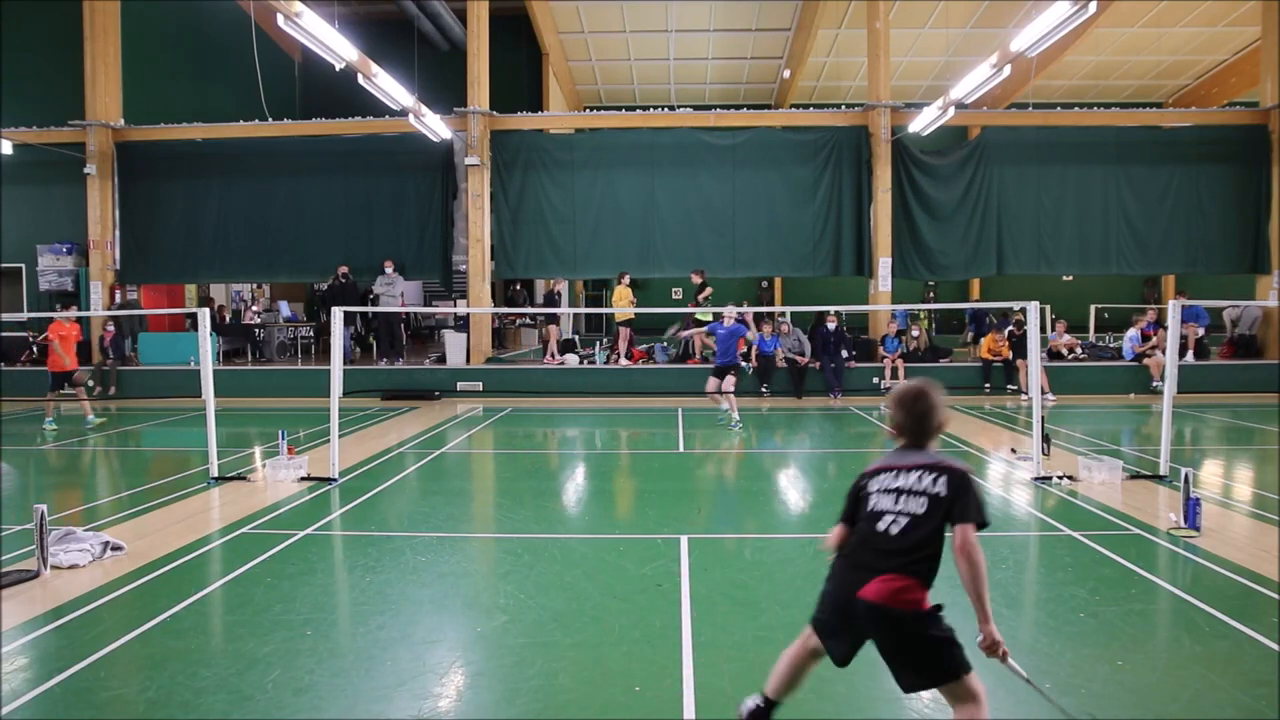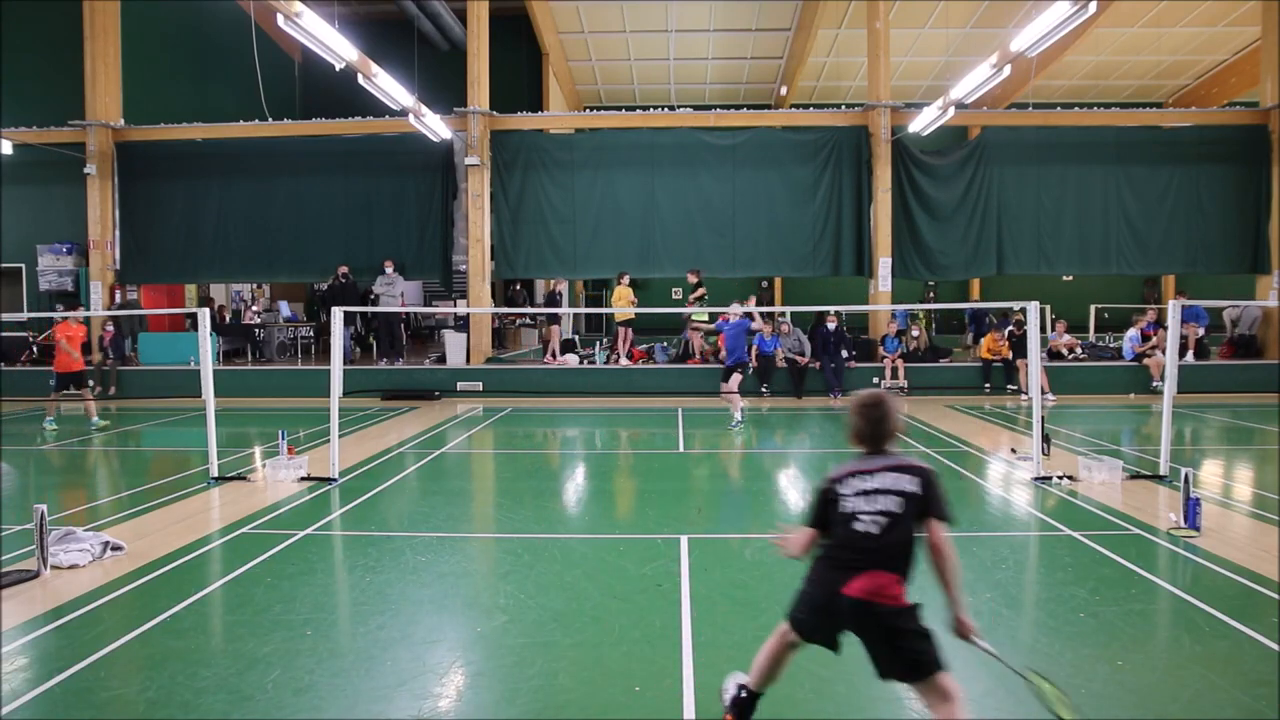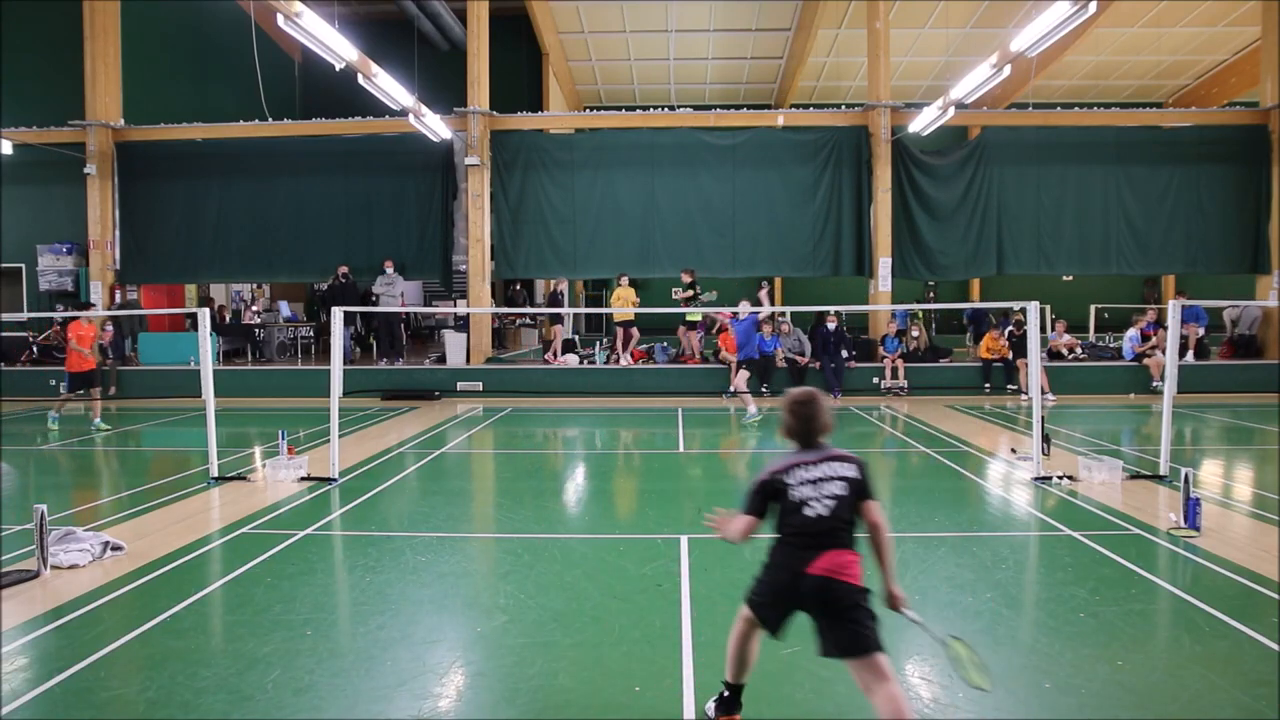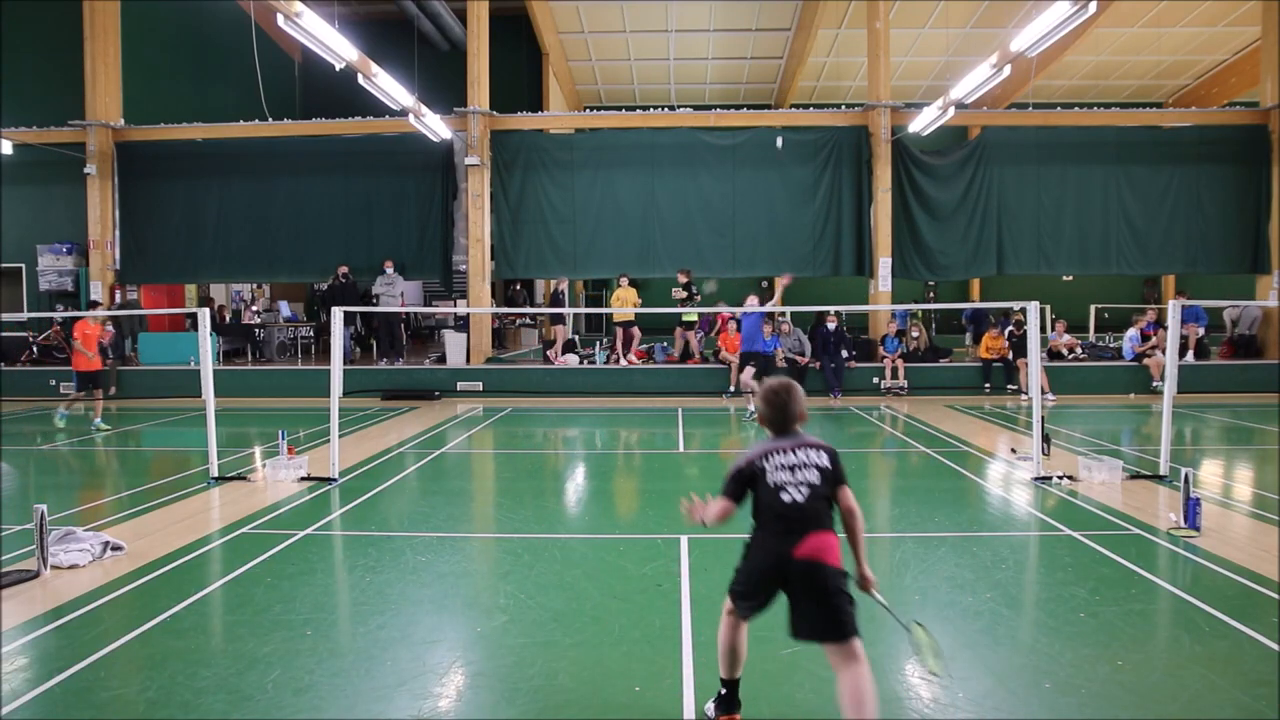
dt=0.1s
person 1, frame 1
left shoulder: (872, 474)
right shoulder: (955, 477)
left elbow: (837, 540)
right elbow: (967, 547)
right wrist: (986, 621)
left hip: (847, 584)
right hip: (900, 600)
left knee: (811, 645)
person 1, frame 2
left shoulder: (837, 480)
right shoulder: (919, 476)
left elbow: (803, 546)
right elbow: (938, 542)
left wrist: (790, 543)
right wrist: (958, 610)
left hip: (828, 584)
right hip: (882, 598)
left knee: (787, 635)
person 1, frame 3
left shoulder: (775, 474)
right shoulder: (852, 465)
left elbow: (742, 531)
right elbow: (876, 523)
left wrist: (727, 530)
right wrist: (890, 581)
left hip: (785, 568)
right hip: (838, 572)
left knee: (748, 620)
right knee: (879, 676)
person 1, frame 4
left shoulder: (751, 461)
right shoulder: (825, 452)
left elbow: (719, 514)
right elbow: (850, 509)
left wrist: (703, 516)
right wrist: (862, 565)
left hip: (767, 551)
right hip: (818, 556)
left knee: (733, 614)
right knee: (851, 660)
